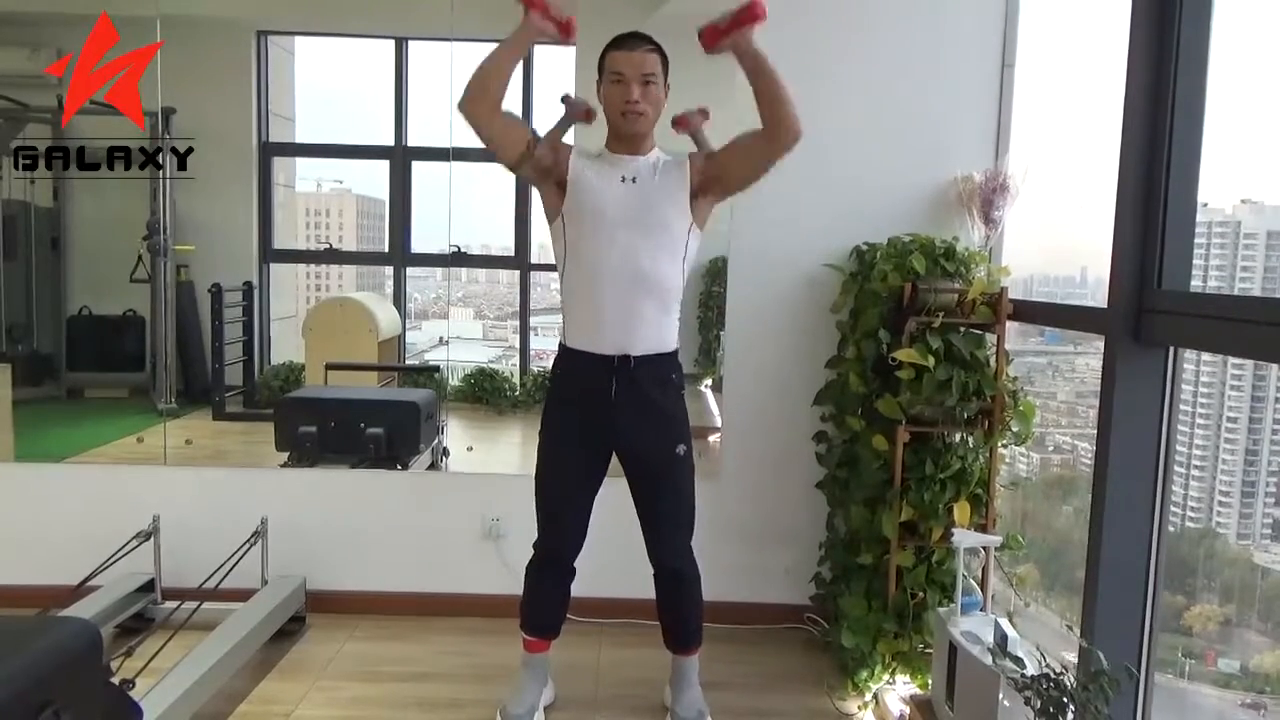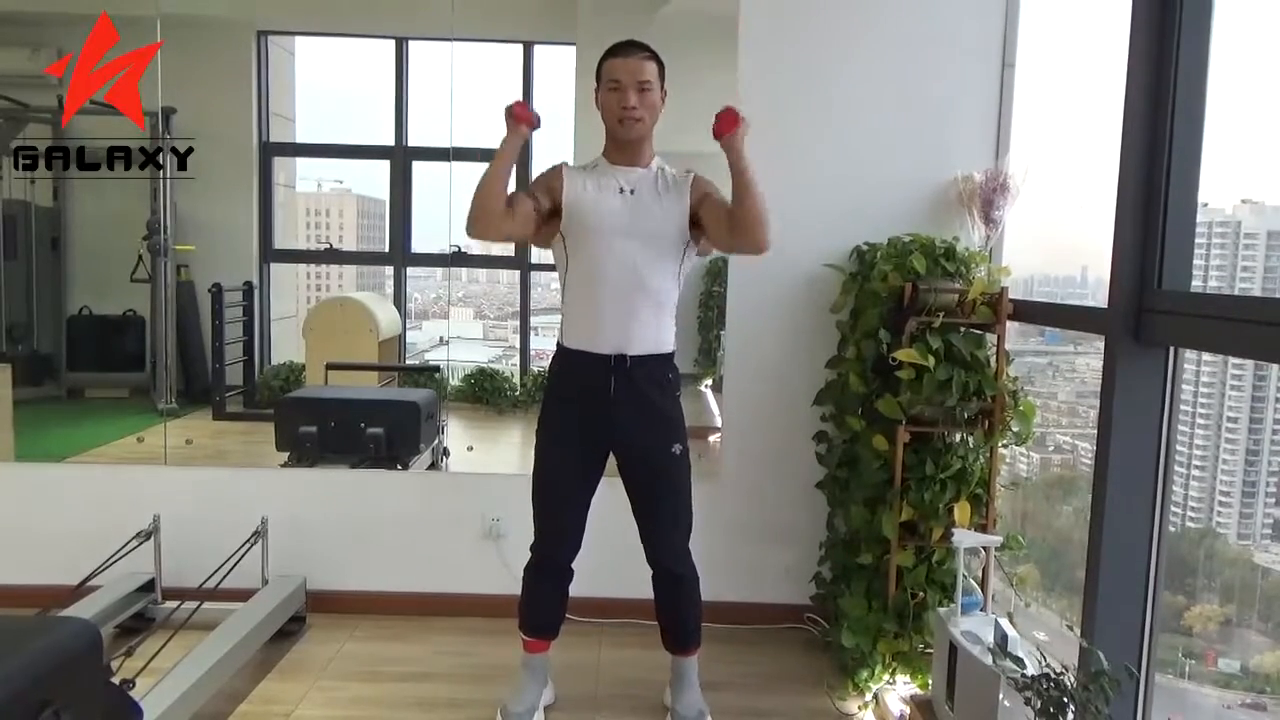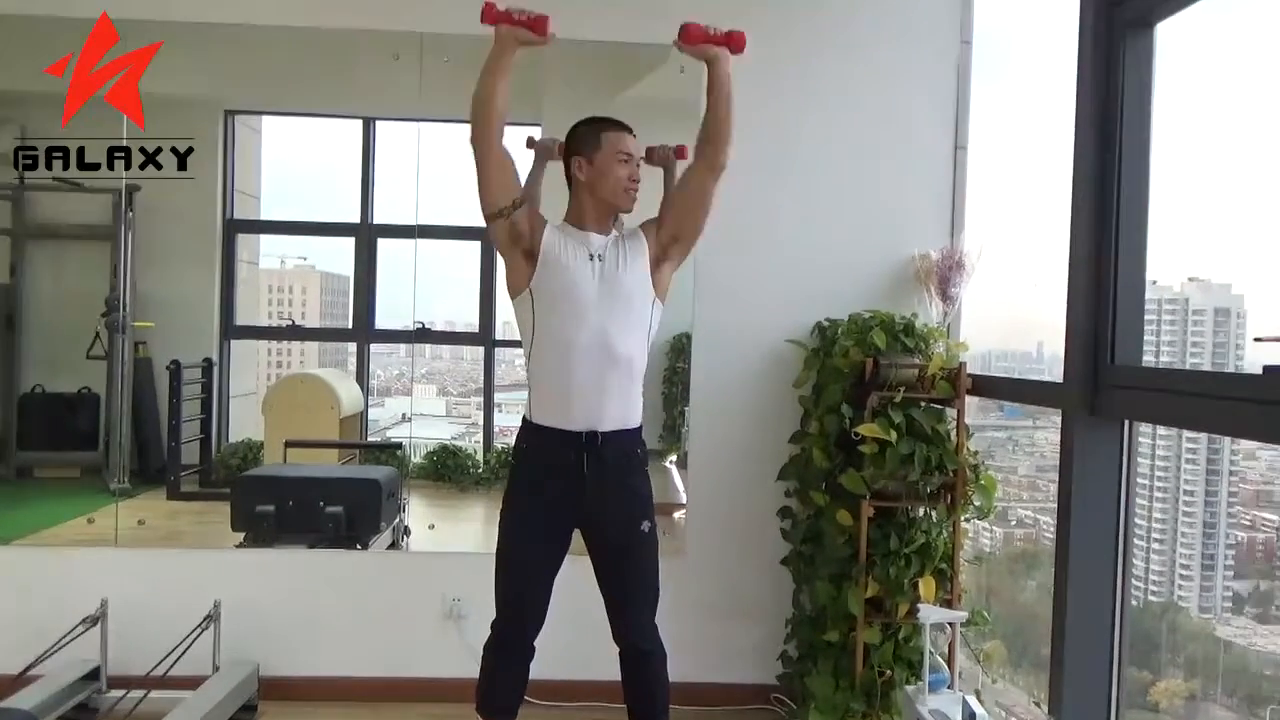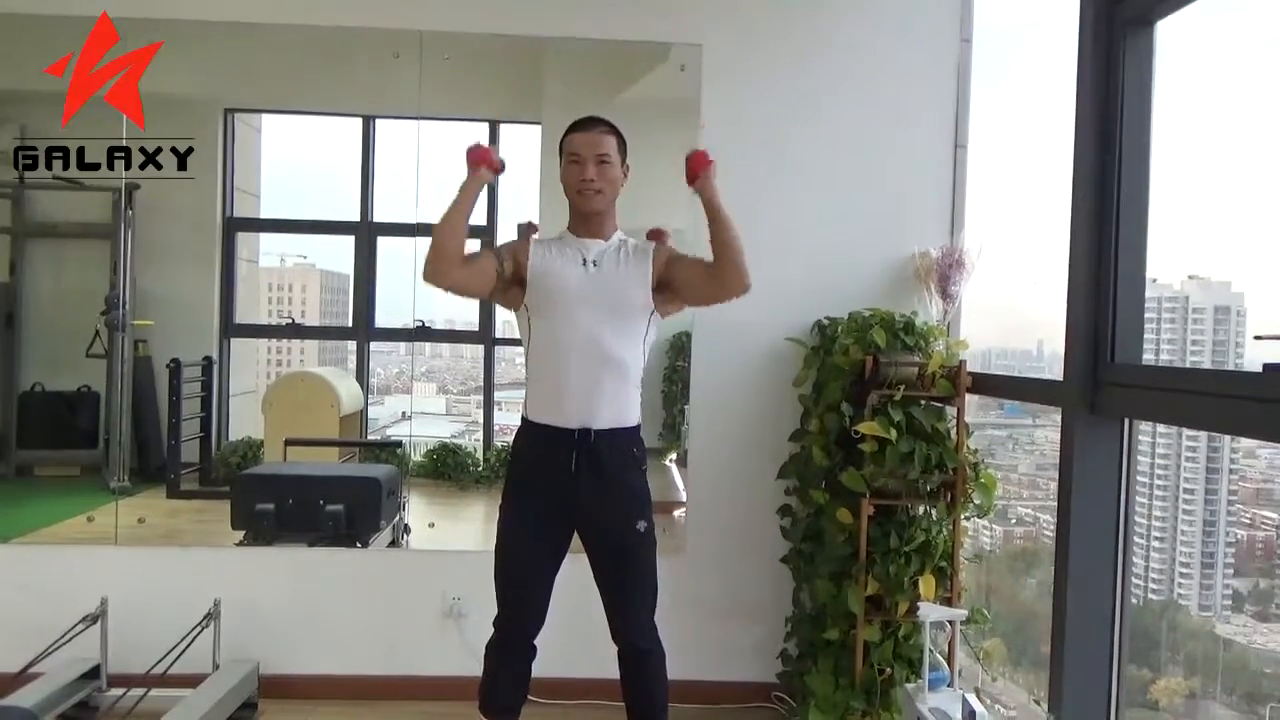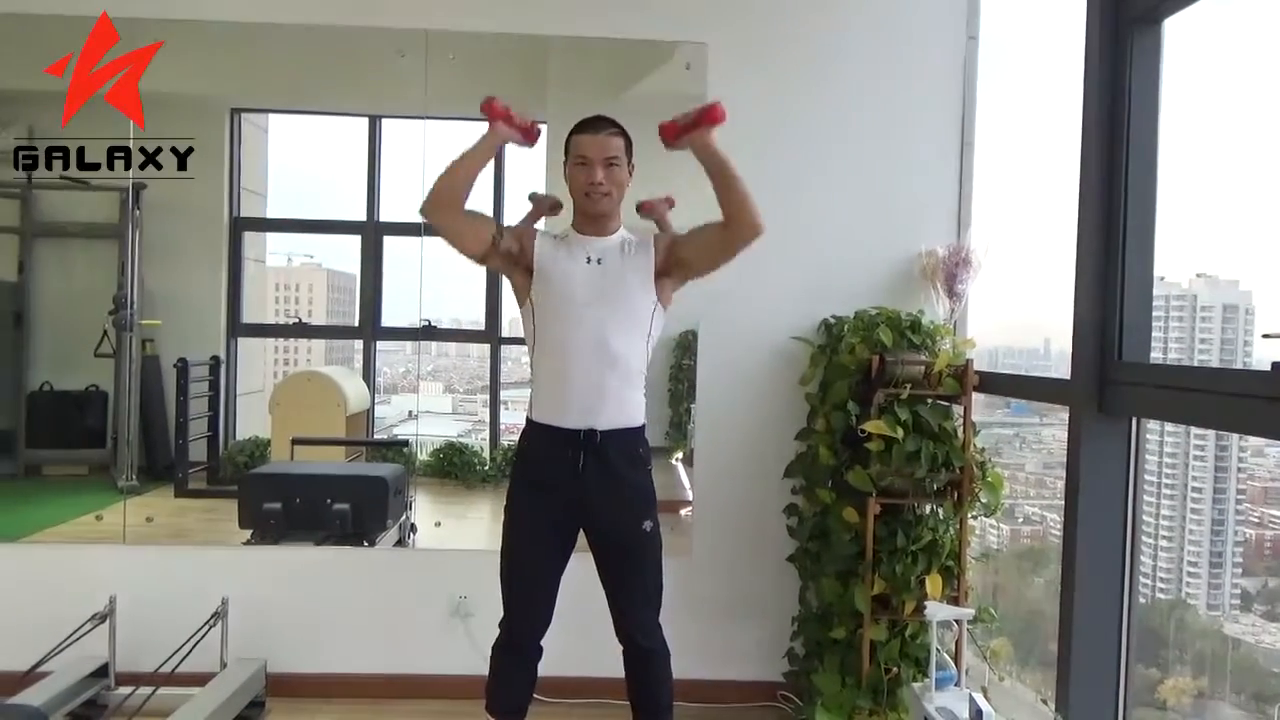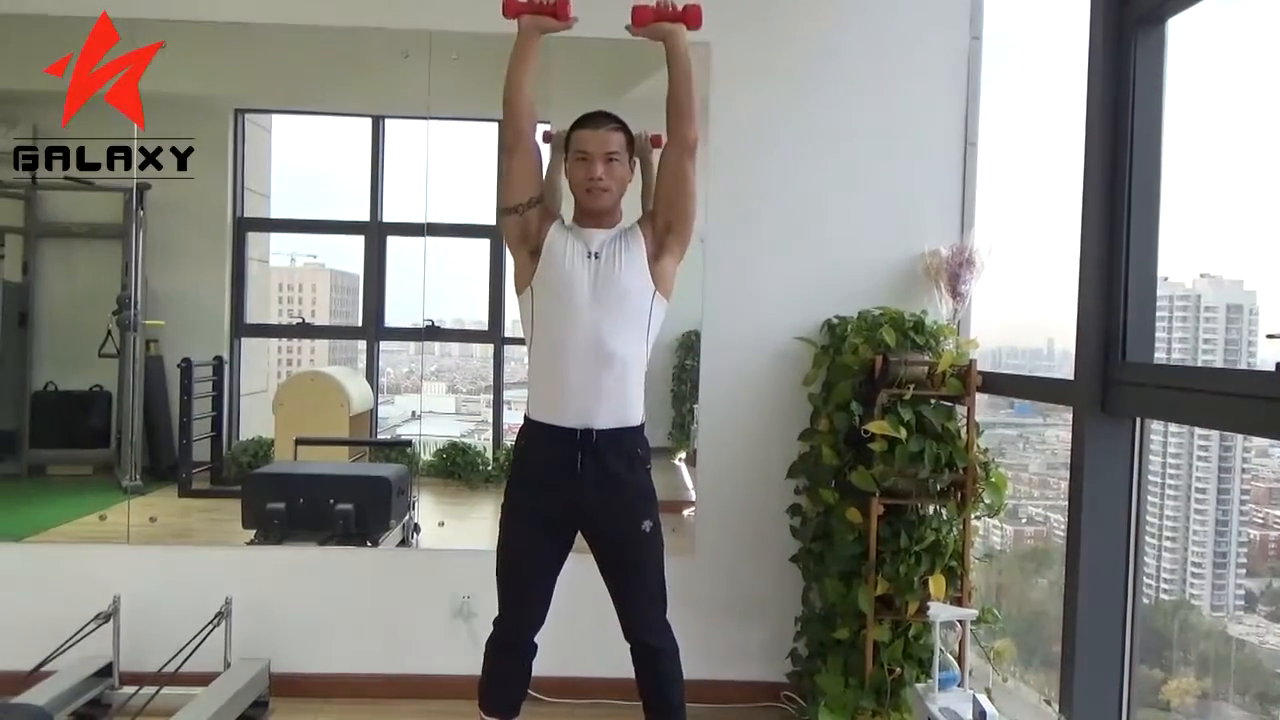
dt=0.5s
person 1, frame 1
left shoulder: (696, 176)
right shoulder: (562, 169)
left elbow: (784, 130)
right elbow: (477, 106)
left hip: (654, 380)
right hip: (578, 378)
left knee: (672, 548)
right knee: (555, 542)
person 1, frame 2
left shoulder: (689, 190)
right shoulder: (563, 184)
left elbow: (753, 239)
right elbow: (485, 226)
left wrist: (736, 153)
right wrist: (511, 145)
left hip: (652, 382)
right hip: (575, 379)
left knee: (670, 548)
right knee: (553, 543)
person 1, frame 3
left shoulder: (654, 250)
right shoulder: (532, 243)
left elbow: (710, 163)
right elbow: (486, 140)
left wrist: (716, 66)
right wrist: (504, 50)
left hip: (620, 459)
right hip: (543, 456)
left knee: (637, 632)
right knee: (514, 627)
person 1, frame 4
left shoulder: (653, 265)
right shoulder: (527, 259)
left elbow: (734, 281)
right elbow: (443, 272)
left wrist: (709, 196)
right wrist: (473, 184)
left hip: (618, 457)
right hip: (540, 454)
left knee: (636, 629)
right knee: (515, 625)
person 1, frame 5
left shoulder: (658, 258)
right shoulder: (532, 253)
left elbow: (745, 224)
right elbow: (440, 210)
left wrist: (705, 147)
right wrist: (493, 139)
left hip: (623, 456)
right hip: (544, 453)
left knee: (641, 625)
right knee: (521, 624)
person 1, frame 6
left shoulder: (656, 246)
right shoulder: (536, 239)
left elbow: (685, 141)
right elbow: (516, 133)
left hip: (621, 457)
right hip: (542, 454)
left knee: (648, 629)
right knee: (514, 626)
